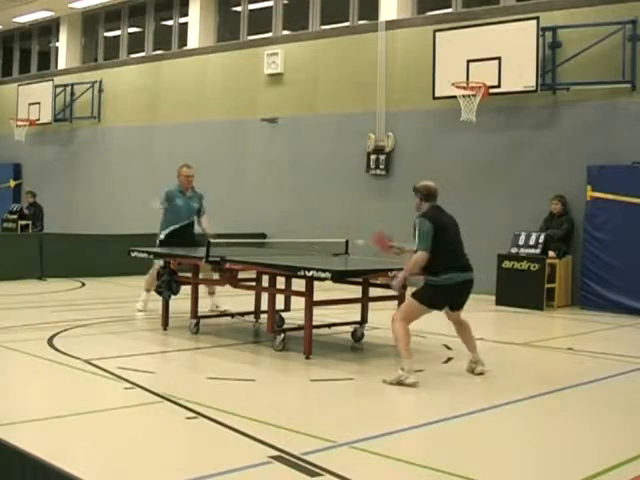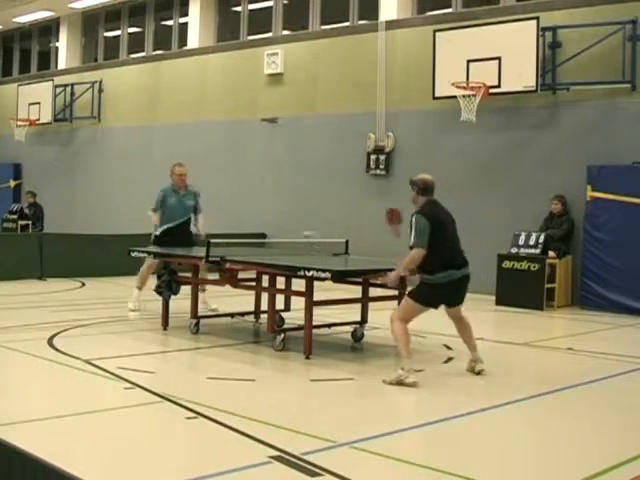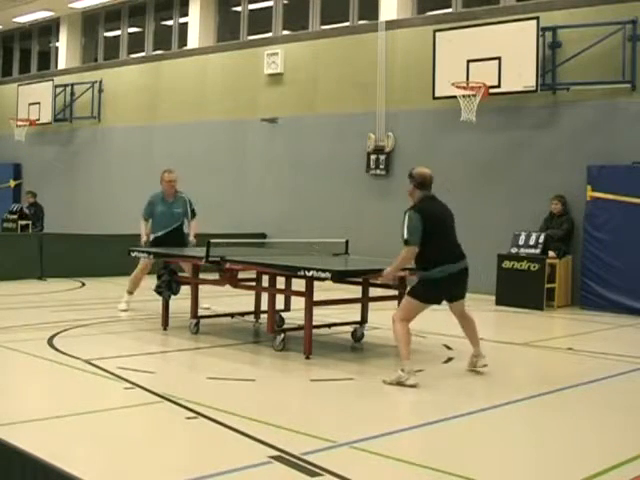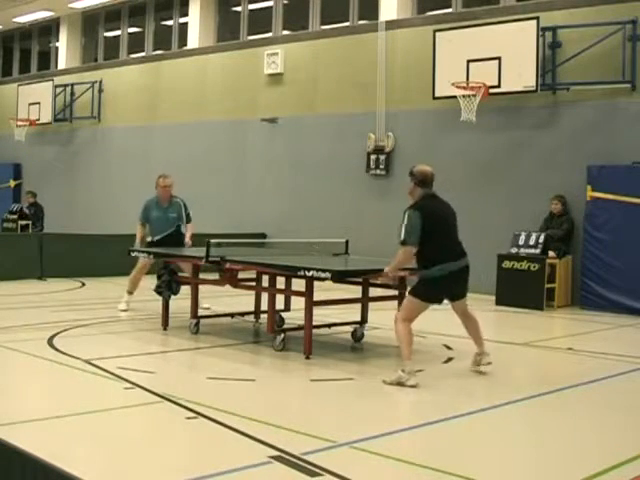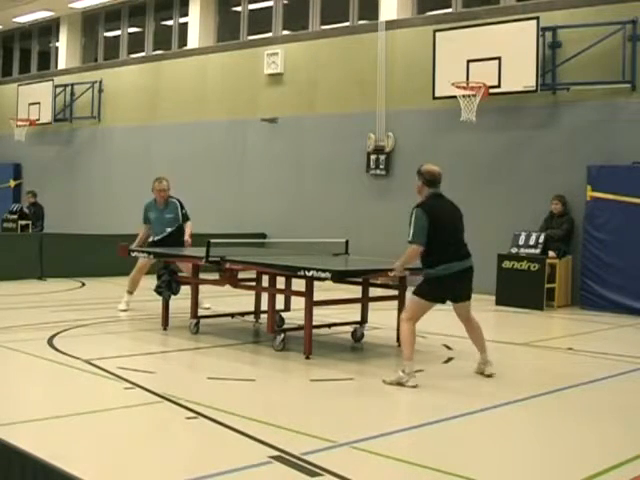
dt=0.1s
person 1, frame 1
left shoulder: (424, 219)
right shoulder: (447, 218)
left elbow: (422, 255)
left wrist: (402, 277)
right wrist: (408, 253)
left hip: (441, 283)
right hip: (465, 279)
left knee: (399, 319)
right knee: (456, 319)
left ankle: (407, 371)
right ankle: (476, 361)
person 1, frame 2
left shoulder: (421, 215)
right shoulder: (444, 213)
left elbow: (419, 252)
left wrist: (397, 272)
left hip: (437, 280)
right hip: (461, 275)
left knee: (398, 318)
right knee: (456, 315)
left ankle: (406, 371)
right ankle: (476, 360)
person 1, frame 3
left shoulder: (415, 212)
right shoulder: (443, 208)
left elbow: (411, 250)
left wrist: (391, 269)
left hip: (434, 276)
right hip: (458, 270)
left knee: (400, 319)
right knee: (460, 312)
left ankle: (406, 372)
right ankle: (478, 355)
person 1, frame 4
left shoulder: (415, 210)
right shoulder: (445, 206)
left elbow: (409, 249)
left wrist: (391, 268)
left hip: (435, 275)
right hip: (459, 268)
left knee: (402, 319)
right knee: (463, 312)
left ankle: (407, 372)
right ankle: (482, 354)
person 1, frame 5
left shoulder: (422, 209)
right shoulder: (453, 207)
left elbow: (417, 248)
left wrist: (399, 265)
left hip: (439, 275)
right hip: (463, 269)
left knee: (407, 319)
right knee: (466, 317)
left ankle: (407, 373)
right ankle: (485, 362)
person 2, frame 1
left shoulder: (198, 196)
right shoulder: (171, 193)
left elbow: (201, 216)
right elbow: (162, 210)
left wrist: (205, 229)
right wrist: (163, 207)
left hip: (188, 238)
right hip: (169, 237)
left knee: (206, 267)
right knee: (159, 268)
left ankle: (213, 303)
right ankle: (144, 299)
person 2, frame 2
left shoulder: (193, 194)
right shoulder: (165, 192)
left elbow: (198, 213)
right elbow: (154, 211)
left wrist: (200, 229)
right wrist: (155, 221)
left hip: (184, 235)
right hip: (164, 234)
left knee: (201, 264)
right knee: (150, 264)
left ankle: (203, 300)
right ankle: (135, 297)
person 2, frame 3
left shoulder: (183, 199)
right shoulder: (153, 200)
left elbow: (192, 219)
right elbow: (145, 220)
left wrist: (191, 236)
right wrist: (144, 236)
left hip: (177, 241)
right hip: (157, 240)
left knee: (192, 269)
right knee: (142, 269)
right ankle: (126, 299)
person 2, frame 4
left shoulder: (179, 203)
right shoulder: (149, 204)
left elbow: (188, 223)
right elbow: (141, 224)
left wrist: (188, 237)
right wrist: (138, 242)
left hip: (176, 242)
right hip: (156, 242)
left knee: (192, 270)
right knee: (140, 268)
right ankle: (126, 300)
person 2, frame 5
left shoulder: (176, 203)
right shoulder: (148, 207)
left elbow: (187, 222)
right elbow: (147, 226)
left wrist: (187, 235)
right wrist: (137, 242)
left hip: (176, 243)
right hip: (156, 243)
left knee: (191, 270)
right knee: (139, 268)
right ankle: (126, 300)
